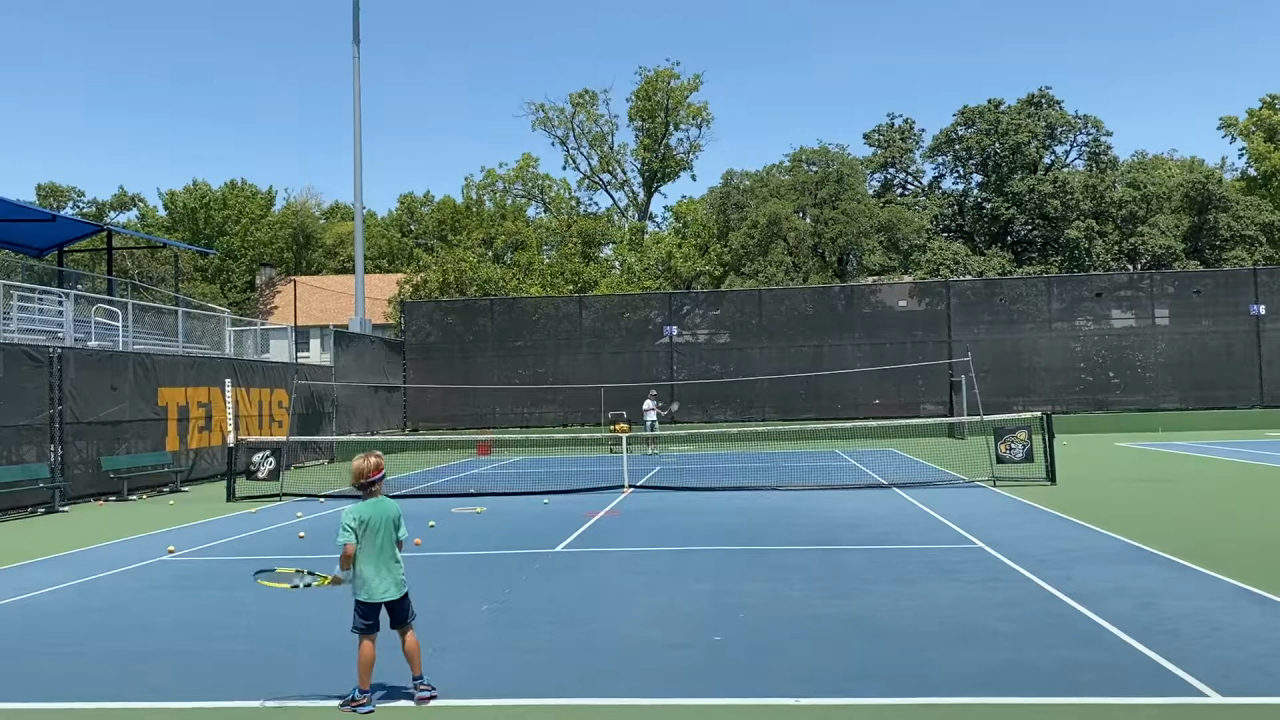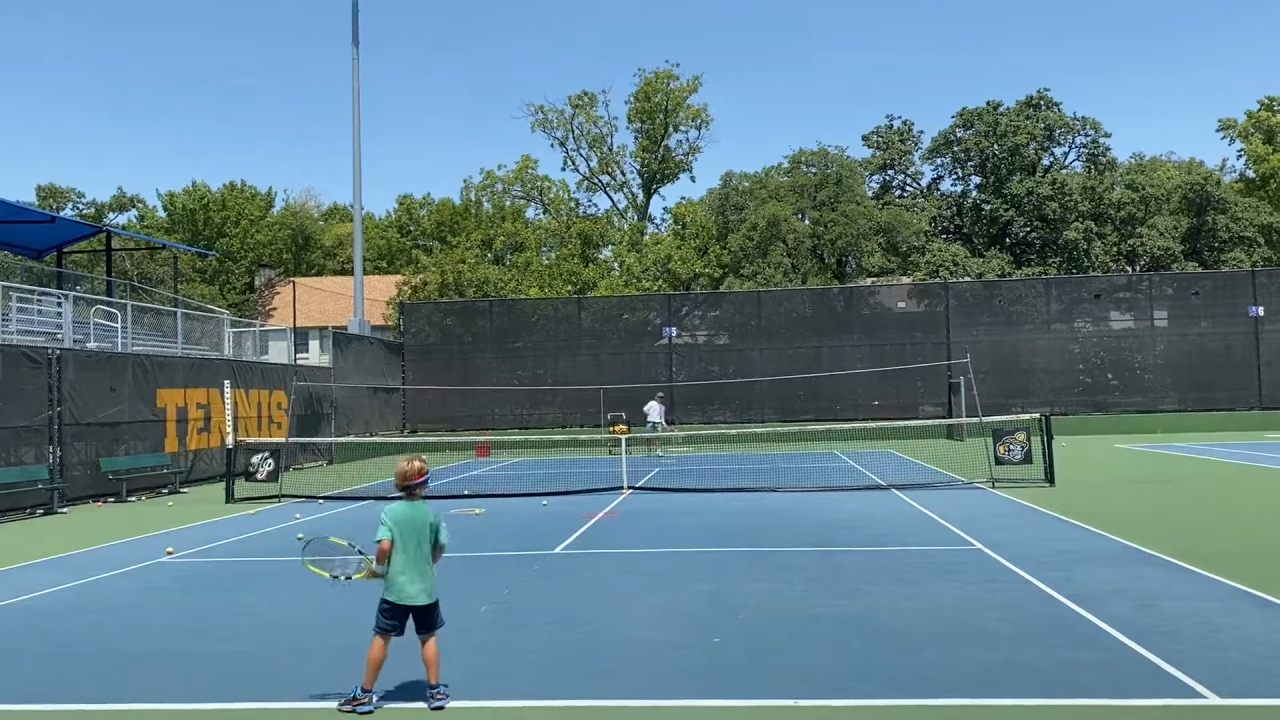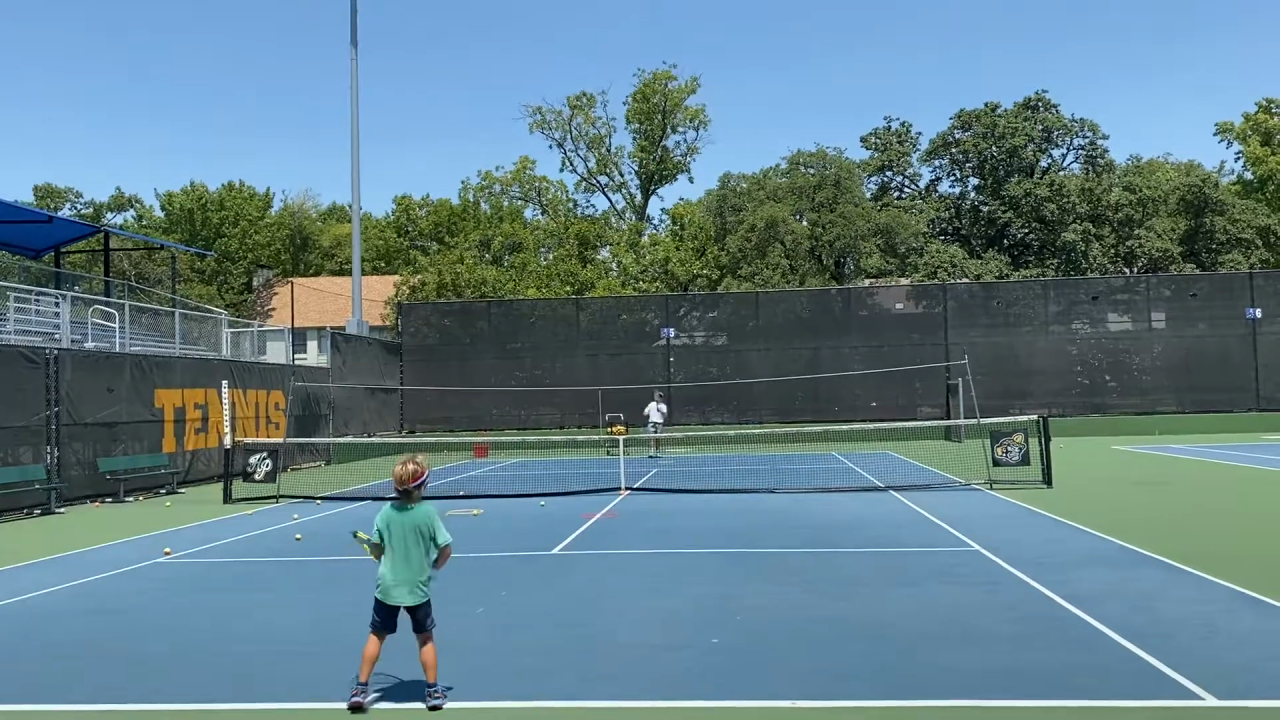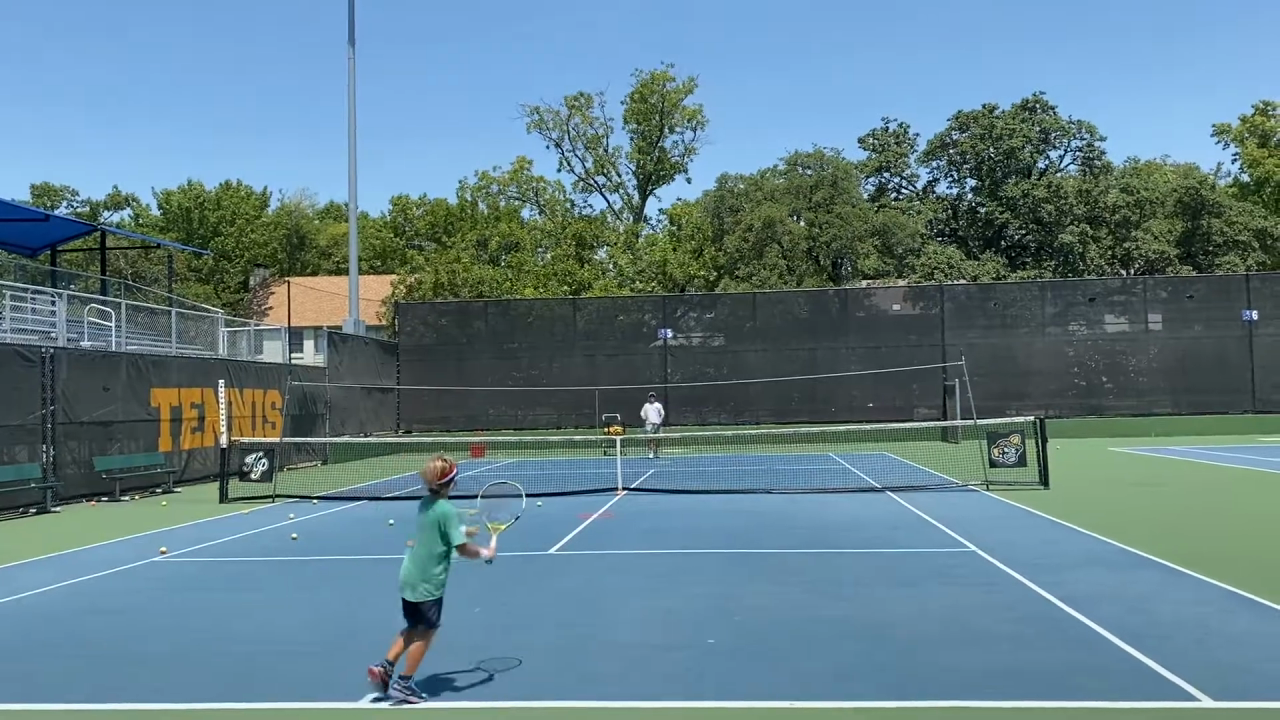
dt=0.4s
person 1, frame 1
left shoulder: (352, 512)
right shoulder: (394, 507)
left elbow: (349, 552)
right elbow: (400, 544)
left wrist: (341, 575)
left hip: (367, 586)
right hip: (395, 582)
left knee: (367, 638)
right knee: (406, 630)
left ankle: (363, 696)
right ankle: (420, 684)
person 1, frame 2
left shoulder: (390, 511)
right shoulder: (433, 513)
left elbow: (384, 548)
right elbow: (439, 550)
left wrist: (379, 568)
left hip: (396, 588)
right hip: (426, 589)
left knee: (382, 639)
right knee: (428, 637)
left ankle: (365, 694)
right ankle: (436, 691)
person 1, frame 3
left shoulder: (386, 512)
right shoulder: (429, 514)
left elbow: (375, 550)
right elbow: (445, 551)
right wrist: (432, 569)
left hip: (387, 587)
right hip: (417, 587)
left knee: (377, 636)
right knee: (425, 637)
left ankle: (360, 689)
right ankle: (433, 691)
person 1, frame 4
left shoulder: (424, 504)
right shoulder: (448, 511)
right elbow: (463, 549)
left wrist: (462, 530)
right wrist: (486, 551)
left hip: (409, 578)
right hip: (429, 583)
left knee: (414, 627)
right knee: (427, 631)
left ankle: (385, 667)
right ankle: (403, 684)
